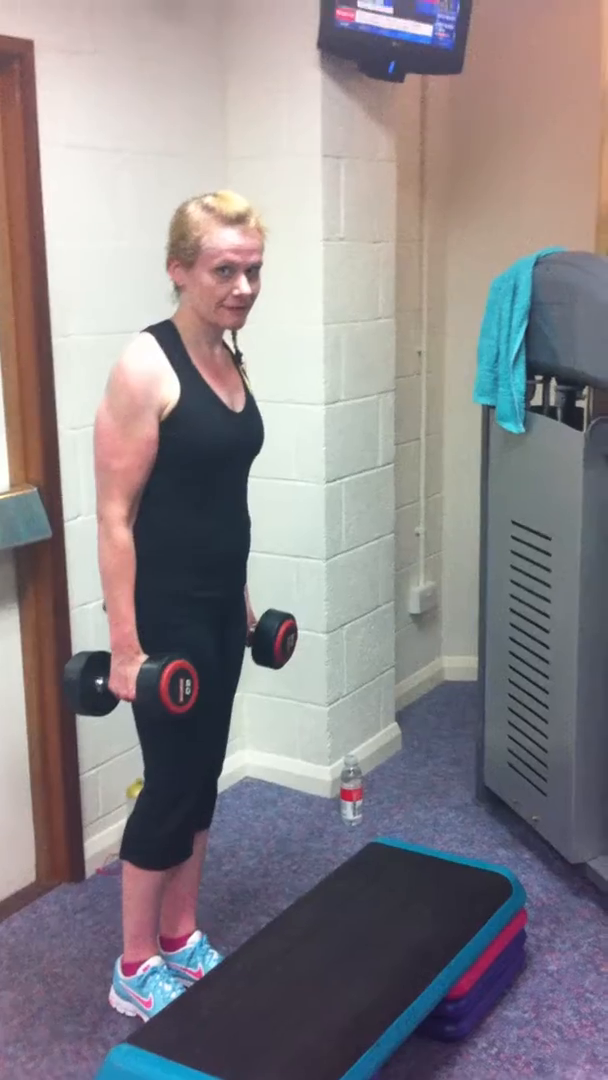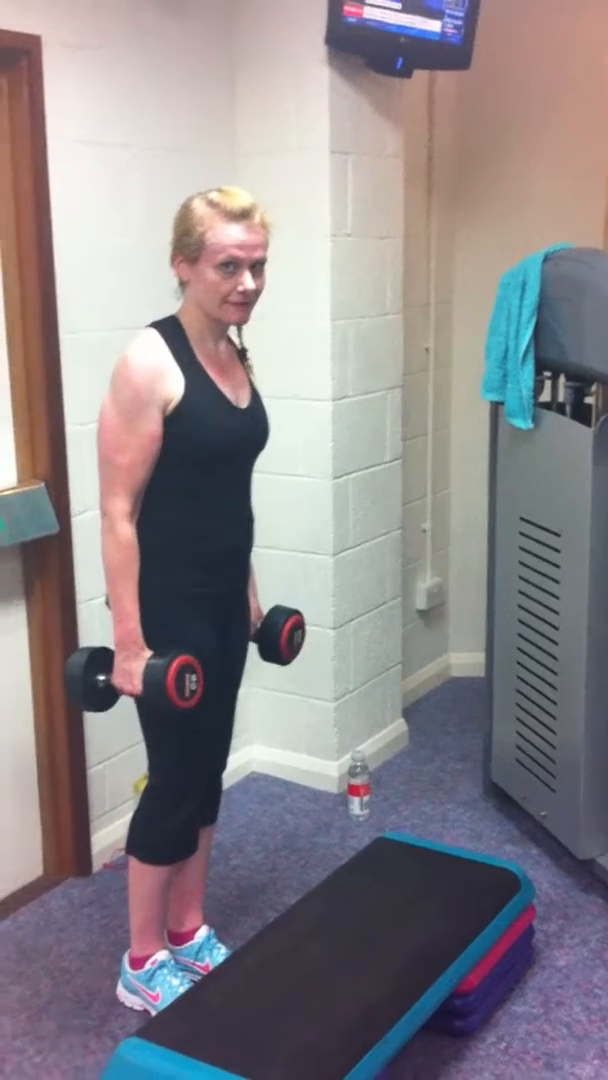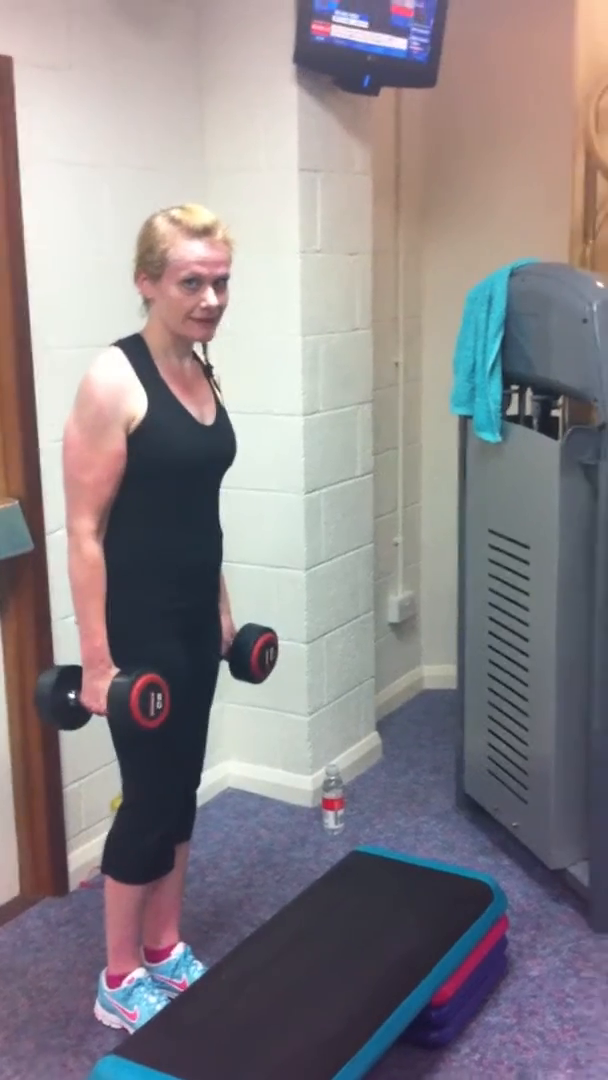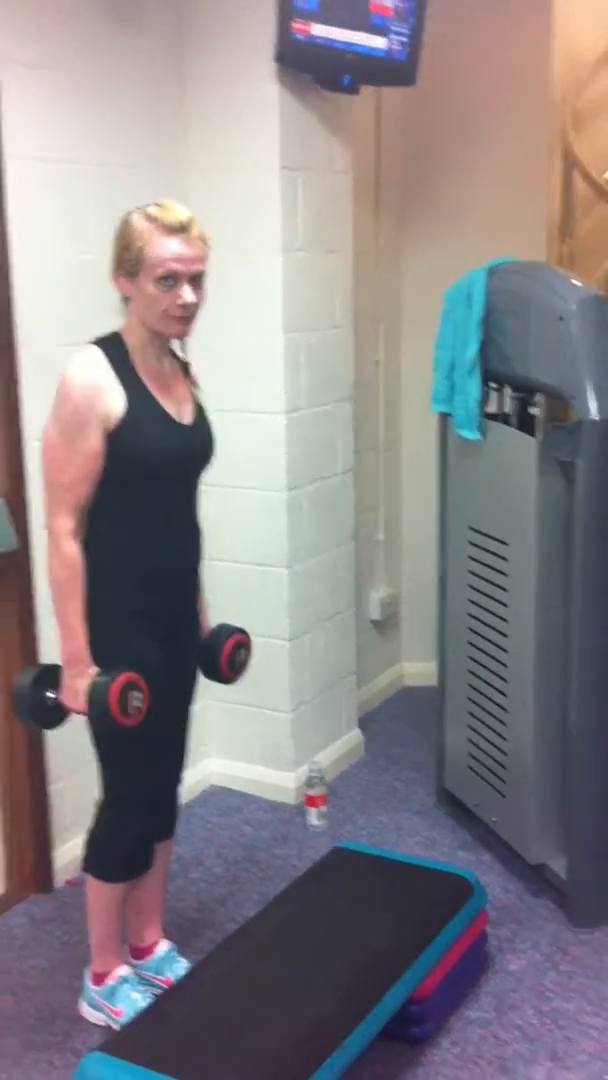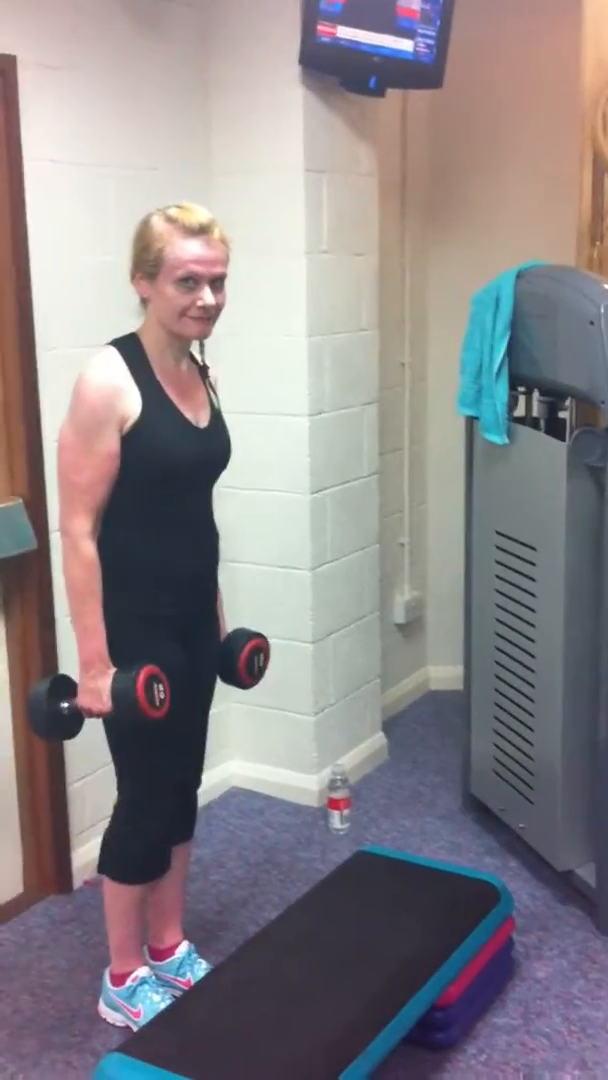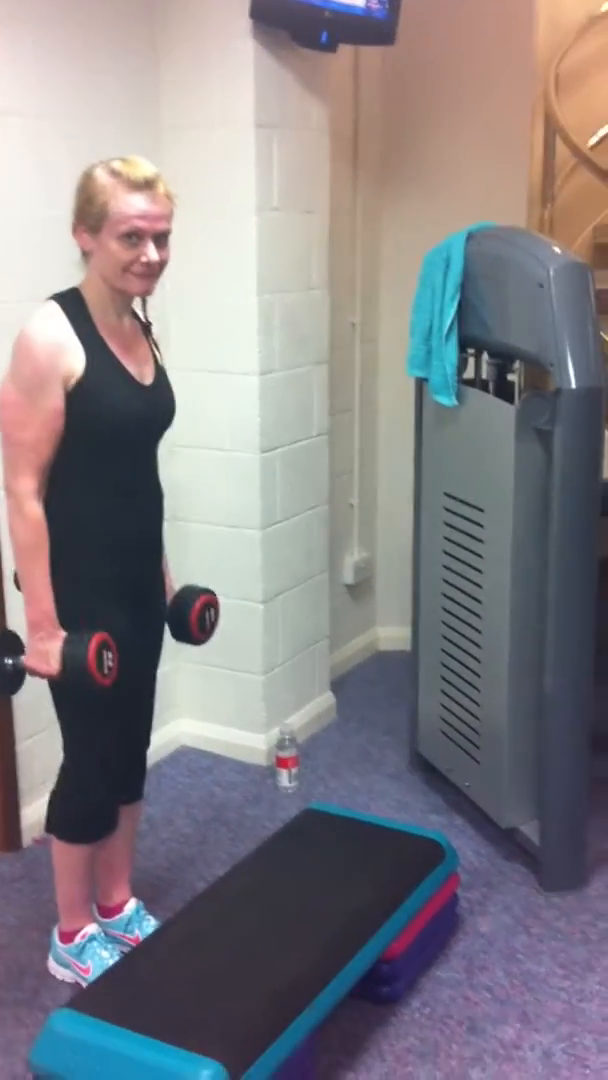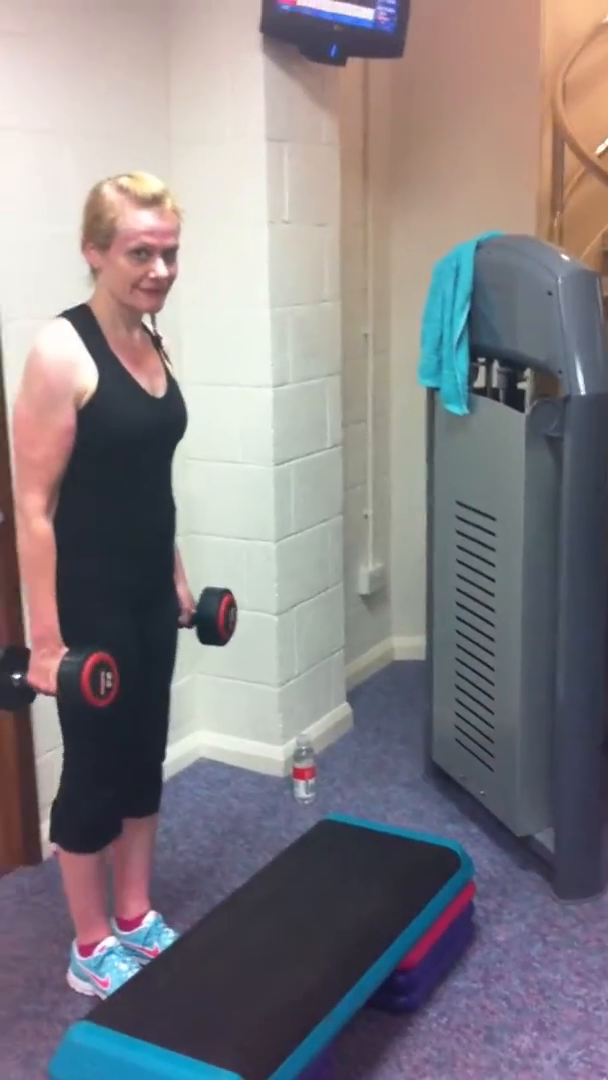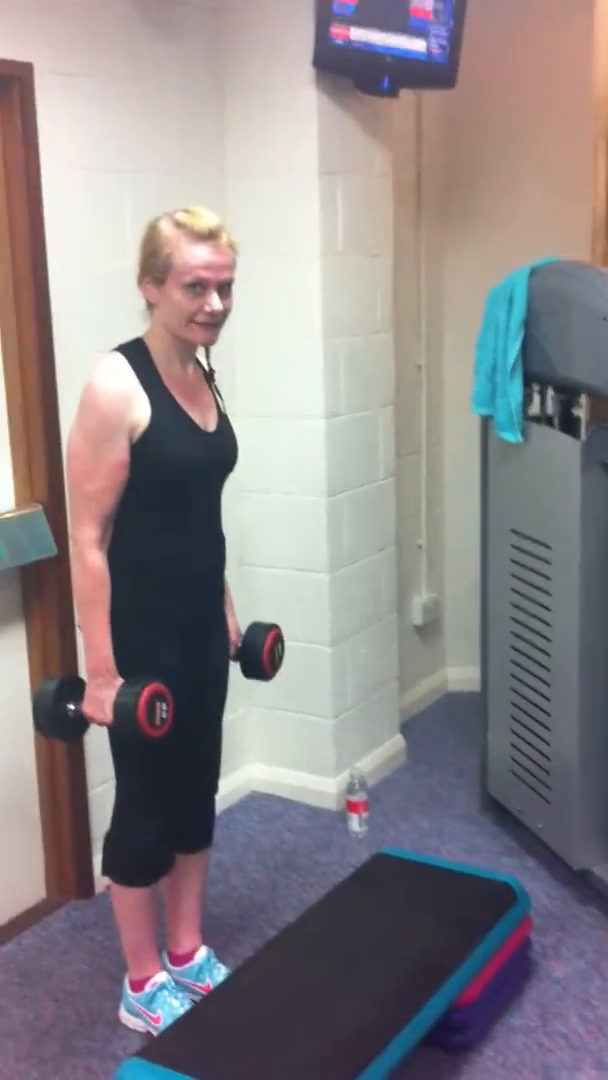
dt=0.4s
person 1, frame 1
left shoulder: (229, 358)
right shoulder: (145, 367)
right elbow: (115, 515)
right wrist: (125, 644)
left hip: (219, 604)
right hip: (165, 610)
left knee: (203, 775)
right knee: (171, 783)
left ankle: (183, 940)
right ankle: (135, 969)
person 1, frame 2
left shoulder: (235, 355)
right shoulder: (149, 362)
right elbow: (118, 511)
left wrist: (249, 592)
right wrist: (129, 639)
left hip: (221, 600)
right hip: (167, 606)
left knee: (208, 770)
right knee: (174, 777)
left ankle: (190, 934)
right ankle: (142, 963)
person 1, frame 3
left shoulder: (201, 371)
right shoulder: (113, 380)
right elbow: (84, 529)
left wrist: (222, 608)
right wrist: (96, 658)
left hip: (194, 617)
right hip: (139, 623)
left knee: (182, 786)
right knee: (150, 796)
left ankle: (166, 950)
right ankle: (119, 981)
person 1, frame 4
left shoulder: (180, 370)
right shoulder: (91, 379)
right elbow: (63, 528)
right wrist: (76, 657)
left hip: (174, 615)
right hip: (118, 622)
left knee: (163, 785)
right knee: (130, 794)
left ankle: (151, 948)
right ankle: (104, 978)
person 1, frame 5
left shoulder: (198, 373)
right shoulder: (108, 380)
right elbow: (79, 529)
right wrist: (93, 659)
left hip: (192, 617)
right hip: (134, 624)
left knee: (181, 786)
right knee: (145, 795)
left ankle: (169, 949)
right ankle: (123, 979)
person 1, frame 6
left shoulder: (141, 330)
left wrist: (164, 573)
left hip: (138, 579)
right hip: (81, 586)
left knee: (129, 747)
right knee: (92, 757)
left ankle: (118, 908)
right ankle: (71, 938)
person 1, frame 7
left shoulder: (151, 343)
right shoulder: (61, 353)
right elbow: (33, 506)
left wrist: (178, 577)
right wrist: (45, 637)
left hip: (147, 595)
right hip: (89, 602)
left knee: (144, 756)
right knee: (95, 770)
left ankle: (137, 920)
right ankle: (91, 949)
person 1, frame 8
left shoulder: (203, 375)
right shoulder: (116, 386)
right elbow: (87, 538)
left wrist: (227, 611)
right wrist: (101, 667)
left hip: (200, 625)
right hip: (141, 632)
left knee: (196, 789)
right knee: (146, 801)
left ankle: (189, 954)
right ankle: (143, 984)
